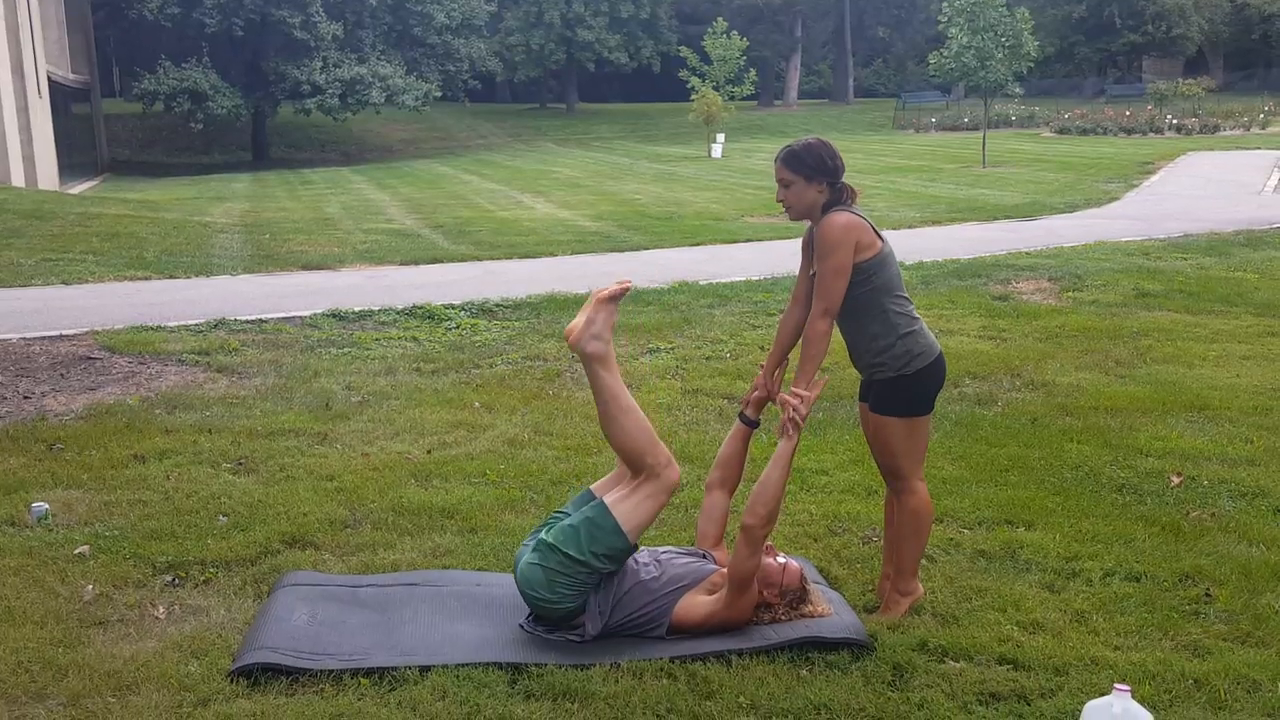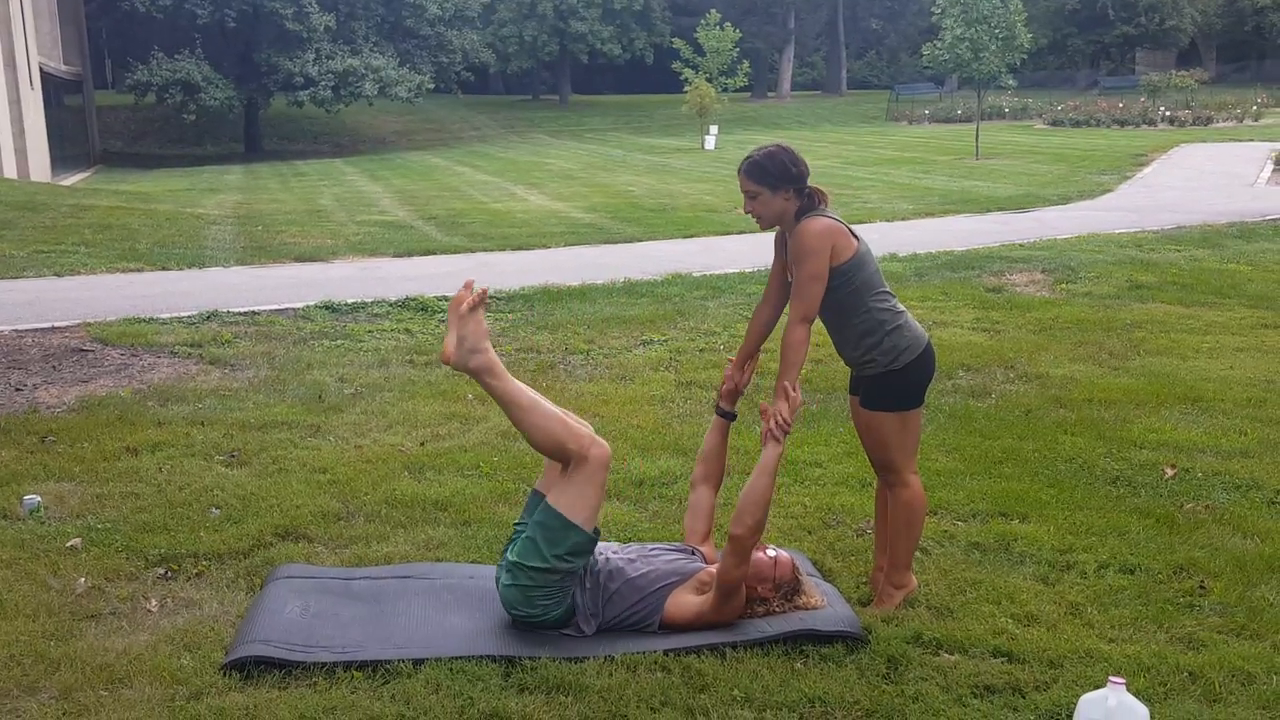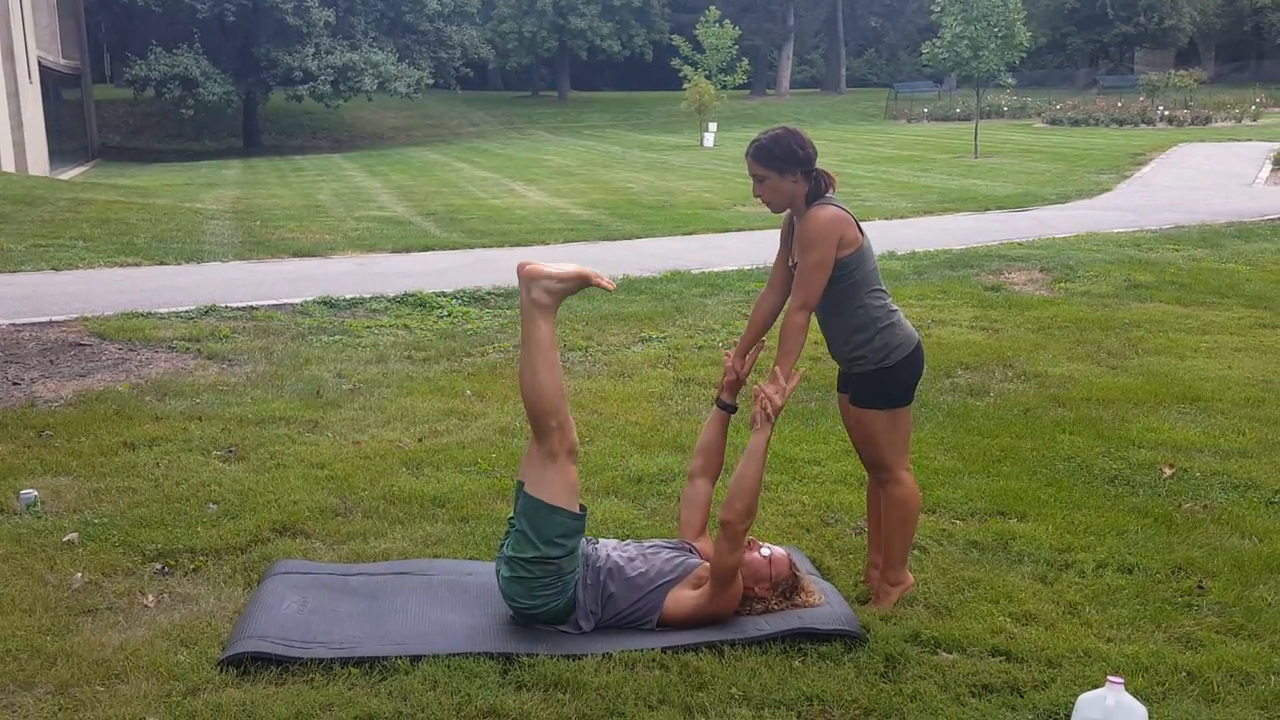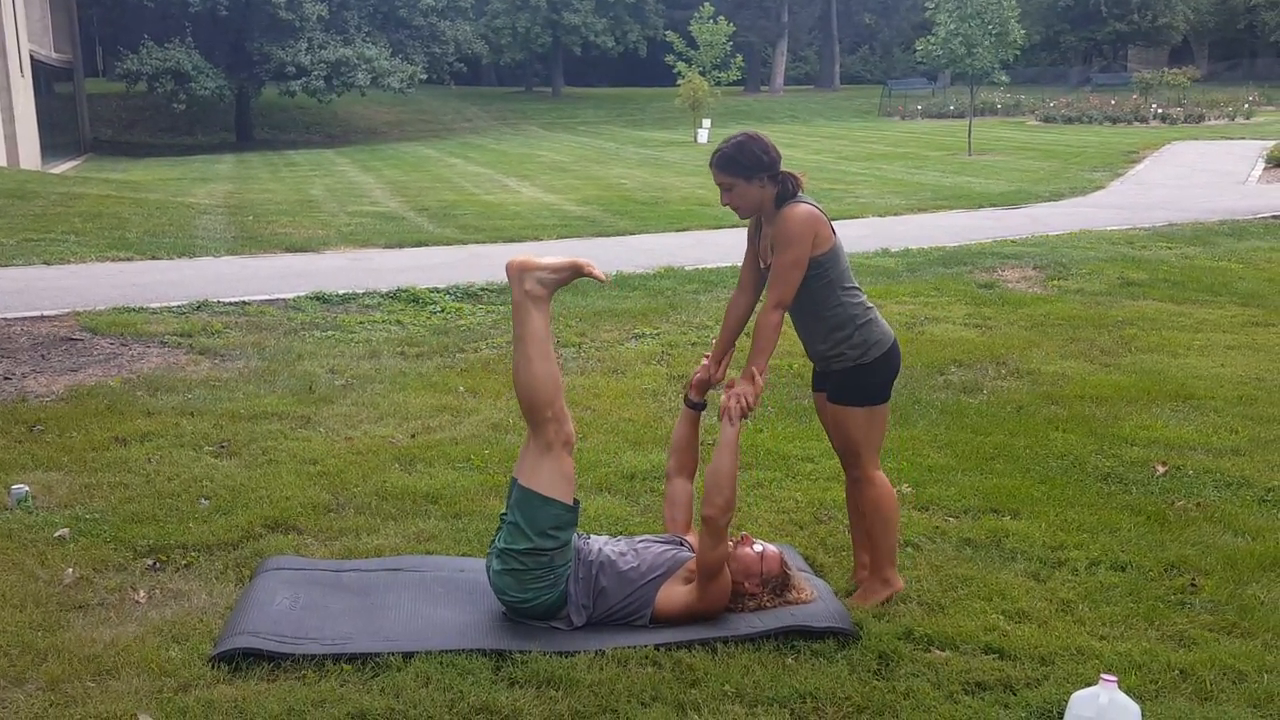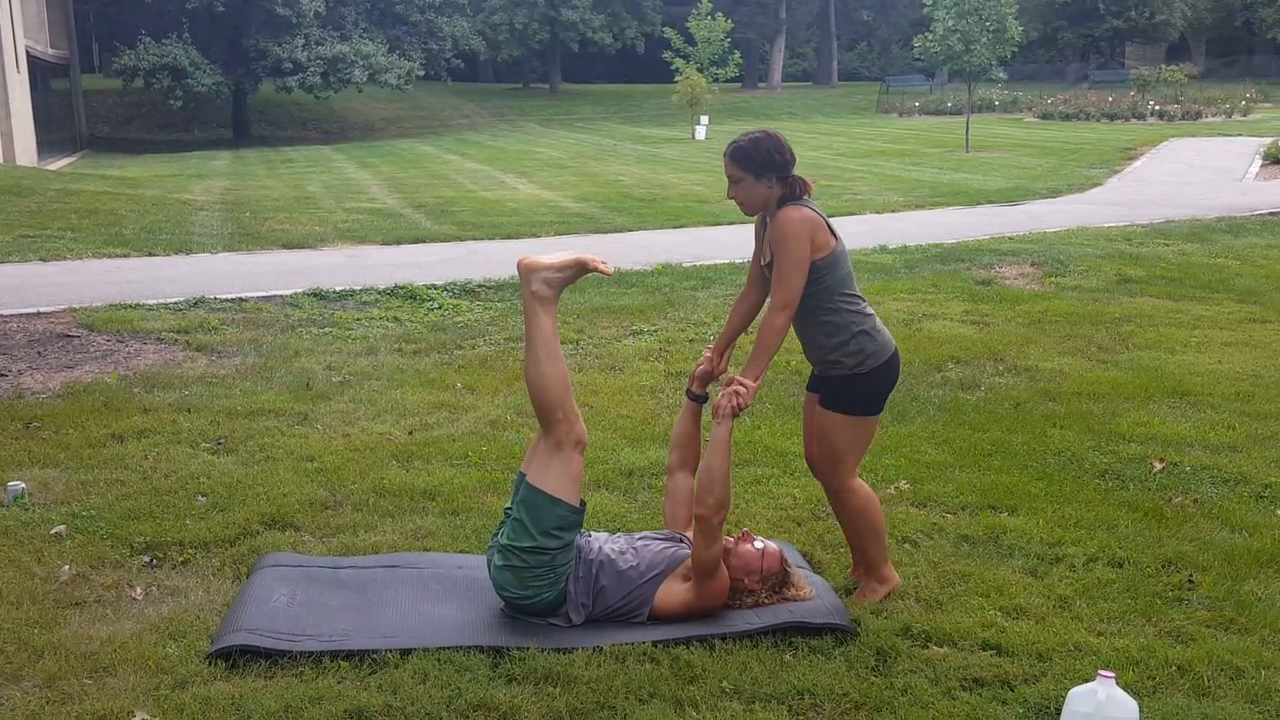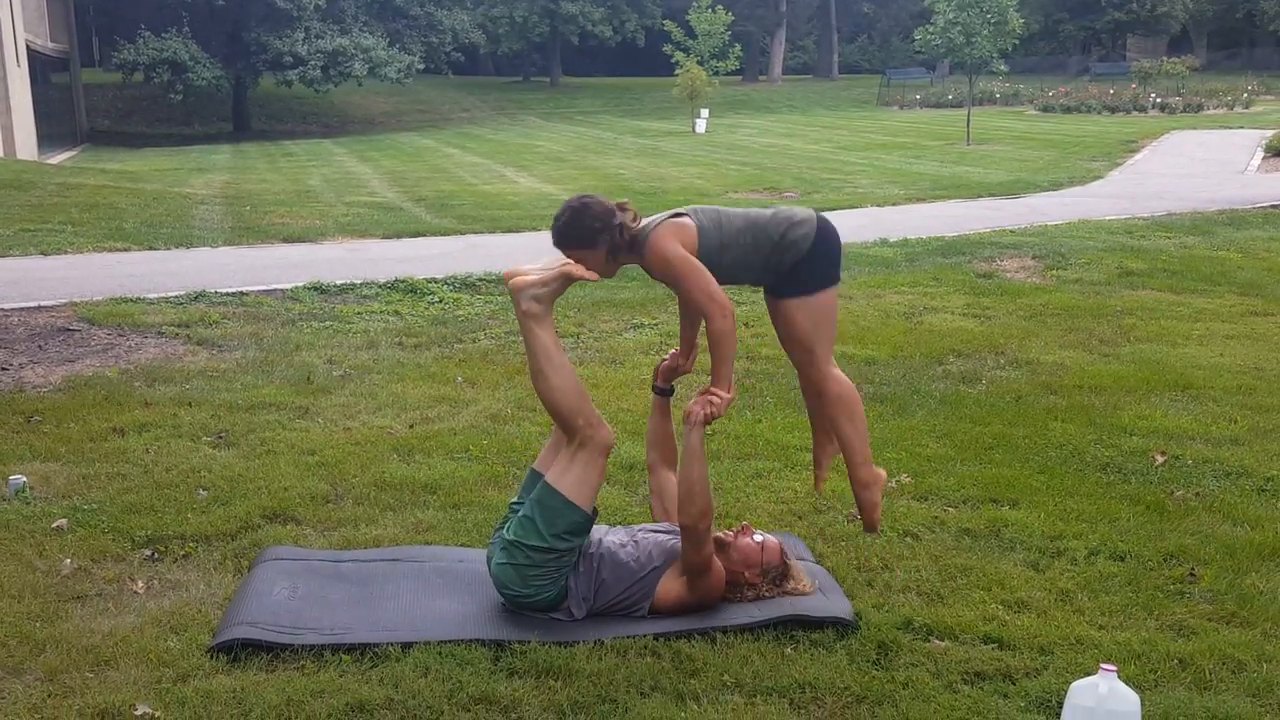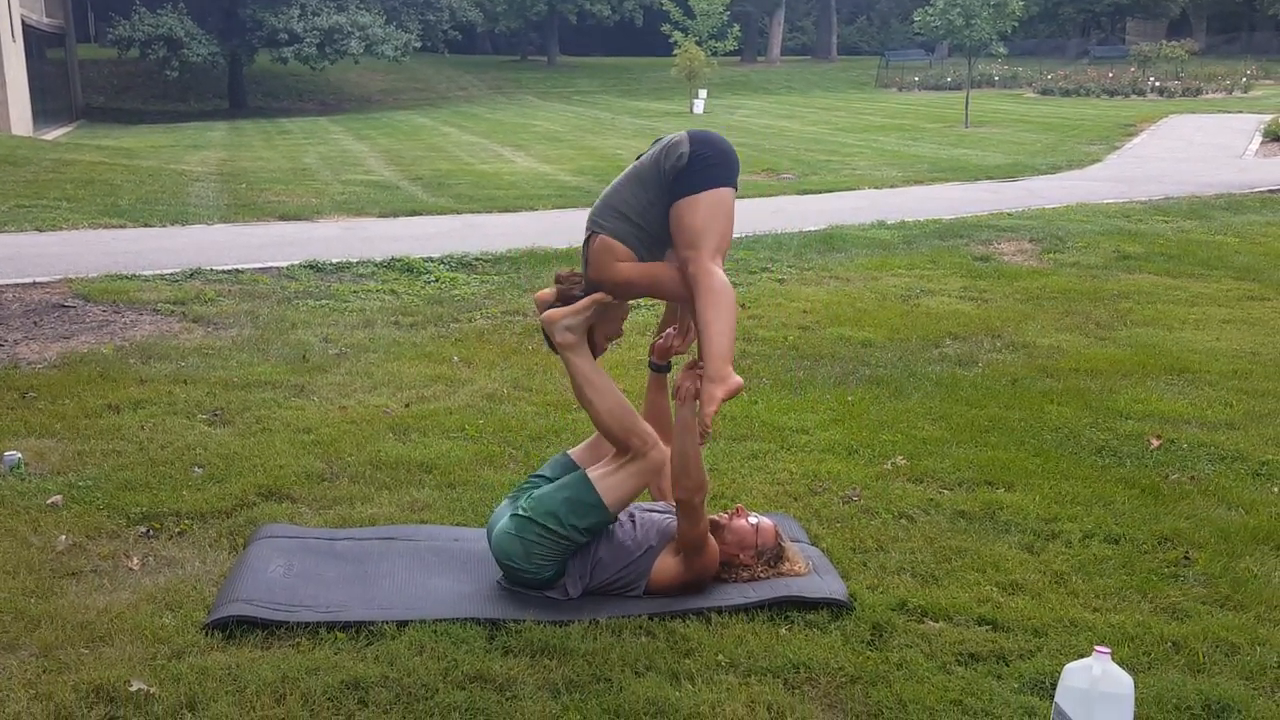
dt=0.7s
person 1, frame 1
left shoulder: (838, 227)
right shoulder: (818, 232)
left elbow: (822, 315)
right elbow: (799, 305)
left wrist: (800, 388)
right wrist: (770, 368)
left hip: (909, 368)
right hip: (882, 369)
left knee: (906, 480)
right knee: (892, 478)
left ankle: (906, 585)
right ankle: (890, 576)
person 1, frame 2
left shoulder: (814, 232)
right shoulder: (787, 235)
left elbow: (800, 321)
right elbow: (770, 306)
left wrist: (782, 397)
right wrist: (738, 367)
left hip: (900, 360)
right hip: (871, 363)
left knee: (899, 473)
right knee: (883, 470)
left ankle: (900, 578)
right ankle: (883, 568)
person 1, frame 3
left shoulder: (823, 220)
right shoulder: (795, 221)
left elbow: (801, 308)
right elbow: (774, 292)
left wrist: (779, 380)
right wrist: (740, 353)
left hip: (887, 358)
right hip: (859, 360)
left knee: (892, 470)
right knee: (875, 467)
left ankle: (895, 575)
right ankle: (876, 566)
person 1, frame 4
left shoulder: (797, 219)
right shoulder: (761, 224)
left elbow: (775, 305)
right elbow: (745, 295)
left wrist: (752, 379)
right wrist: (716, 360)
left hip: (865, 355)
right hip: (831, 359)
left knee: (864, 468)
right knee: (852, 466)
left ankle: (885, 575)
right ankle: (864, 565)
person 1, frame 5
left shoulder: (792, 220)
right shoulder: (770, 221)
left elbow: (782, 309)
right elbow: (755, 291)
left wrist: (750, 376)
right wrist: (720, 348)
left hip: (862, 364)
right hip: (835, 363)
left knee: (838, 473)
right knee: (822, 465)
left ankle: (880, 572)
right ankle: (862, 563)
person 1, frame 6
left shoulder: (655, 247)
right shoulder: (648, 238)
left elbow: (720, 311)
right elbow: (690, 294)
left wrist: (722, 386)
right wrist: (687, 350)
left hip: (805, 245)
right hip: (788, 256)
left knee: (817, 367)
right knee: (806, 366)
left ankle: (864, 474)
right ankle: (825, 441)
person 1, frame 7
left shoulder: (602, 278)
left elbow: (684, 285)
left hip: (692, 159)
right hip: (686, 156)
left knee: (702, 268)
left ankle: (718, 375)
person 2, frame 1
left shoulder: (734, 605)
right shoulder: (713, 565)
left elbow: (755, 526)
right elbow: (718, 486)
left wrist: (788, 441)
right wrist: (750, 414)
left hip: (552, 579)
right hip: (541, 561)
left knee: (659, 471)
right knee: (641, 466)
left ankle: (598, 352)
right ankle: (594, 350)
person 2, frame 2
left shoulder: (725, 604)
right shoulder: (701, 560)
left elbow: (742, 533)
right elbow: (704, 482)
left wrist: (774, 447)
right wrist: (726, 407)
left hip: (541, 596)
right hip: (528, 575)
left knee: (590, 452)
right knee: (575, 440)
left ankle: (482, 362)
right ankle: (478, 358)
person 2, frame 3
left shoulder: (721, 597)
right shoulder: (700, 557)
left elbow: (734, 519)
right elbow: (700, 475)
left wrist: (761, 431)
right wrist: (727, 398)
left hip: (545, 589)
right hip: (533, 571)
left knee: (557, 442)
right knee: (550, 434)
left ankle: (541, 297)
right ankle: (536, 293)
person 2, frame 4
left shoulder: (712, 594)
right shoulder: (688, 551)
left elbow: (716, 514)
right elbow: (679, 474)
left wrist: (732, 424)
right wrist: (694, 399)
left hip: (537, 582)
right hip: (525, 568)
left knee: (553, 435)
right knee: (551, 432)
left ankle: (534, 290)
right ankle: (530, 288)
person 2, frame 5
left shoulder: (711, 590)
right shoulder: (689, 549)
left elbow: (709, 513)
right elbow: (680, 468)
left wrist: (723, 424)
right wrist: (696, 392)
left hip: (535, 580)
right hip: (520, 559)
left knee: (565, 433)
right knee: (559, 430)
left ankle: (541, 290)
right ankle: (542, 285)
person 2, frame 6
left shoulder: (708, 583)
right shoulder: (684, 543)
left elbow: (694, 521)
right elbow: (661, 465)
left wrist: (695, 433)
right wrist: (662, 387)
left hip: (532, 576)
right hip: (517, 548)
left knee: (592, 437)
right knee: (574, 428)
left ankle: (534, 306)
right ankle: (533, 304)
person 2, frame 7
left shoulder: (701, 562)
right shoulder: (676, 517)
left elbow: (690, 495)
right elbow: (663, 438)
left wrist: (687, 404)
right wrist: (660, 364)
left hip: (527, 546)
right hip: (516, 519)
left knee: (646, 449)
left ankle: (570, 338)
